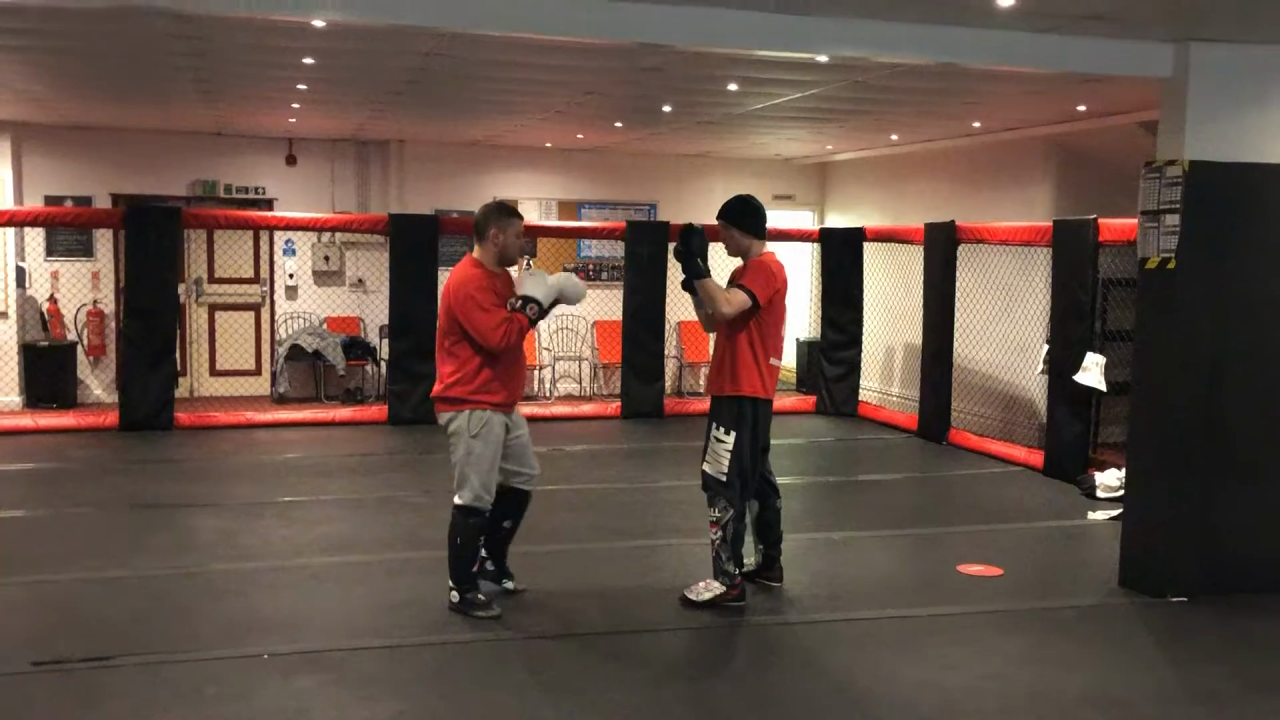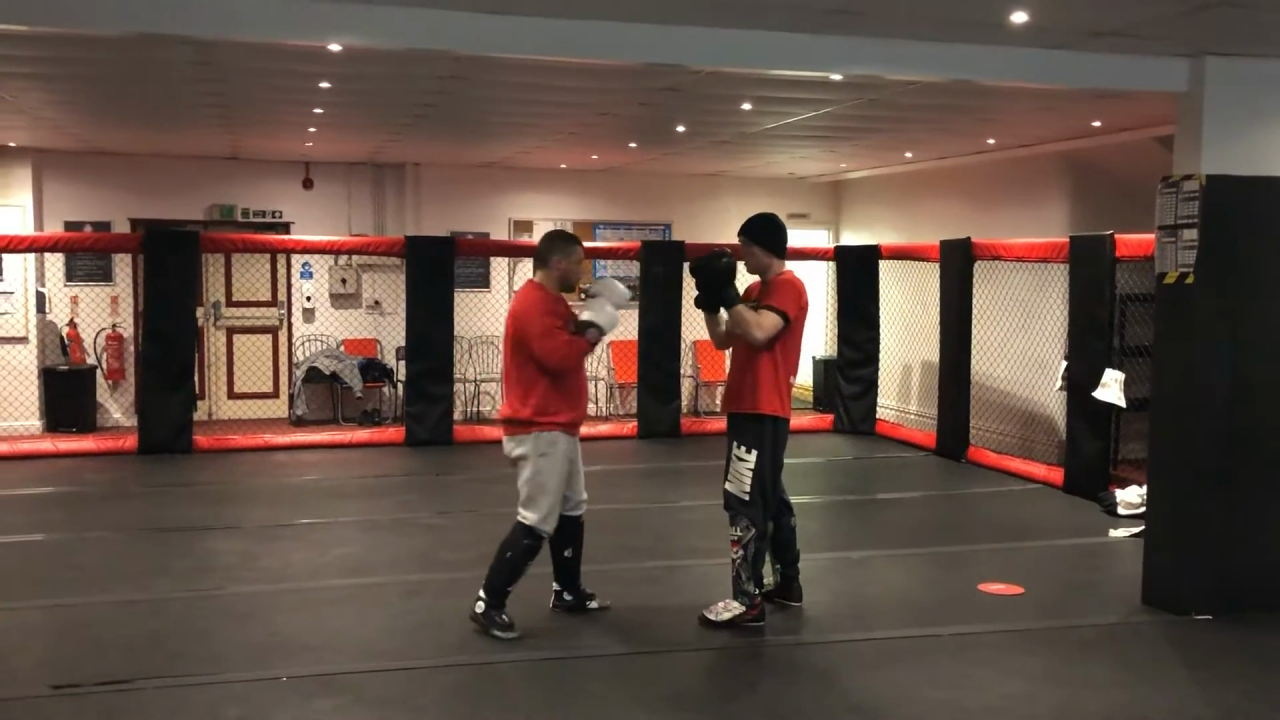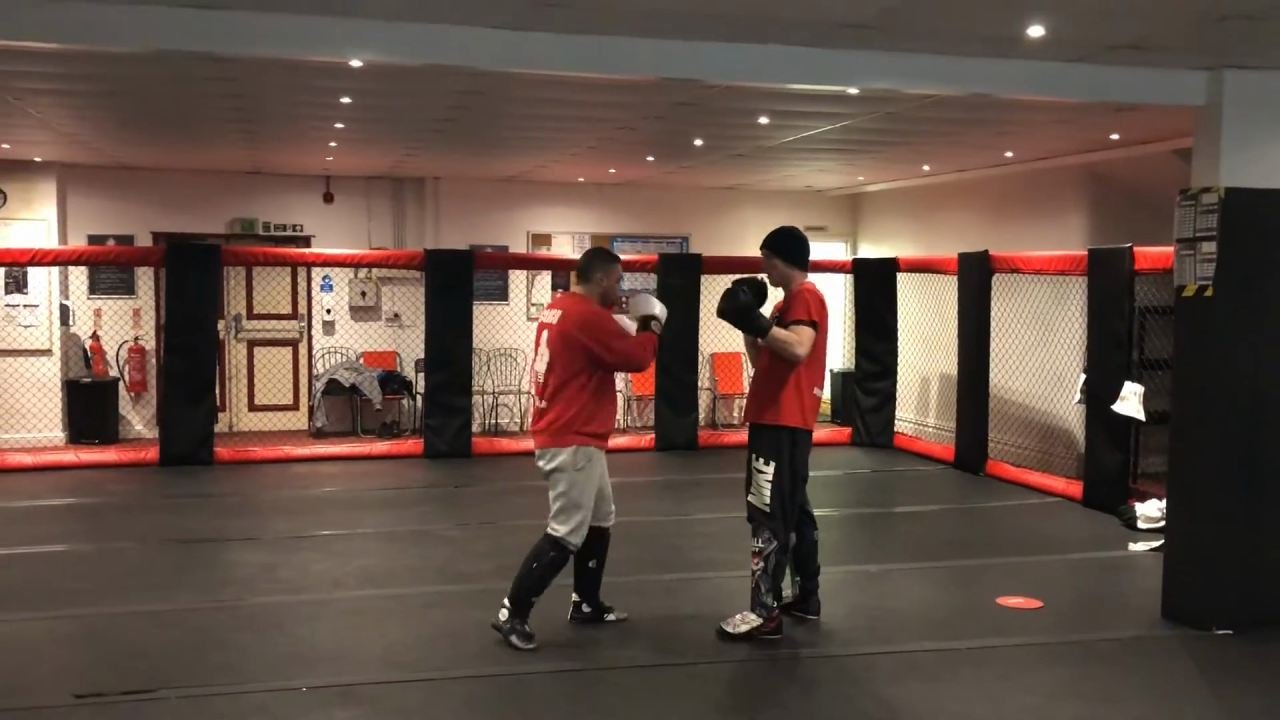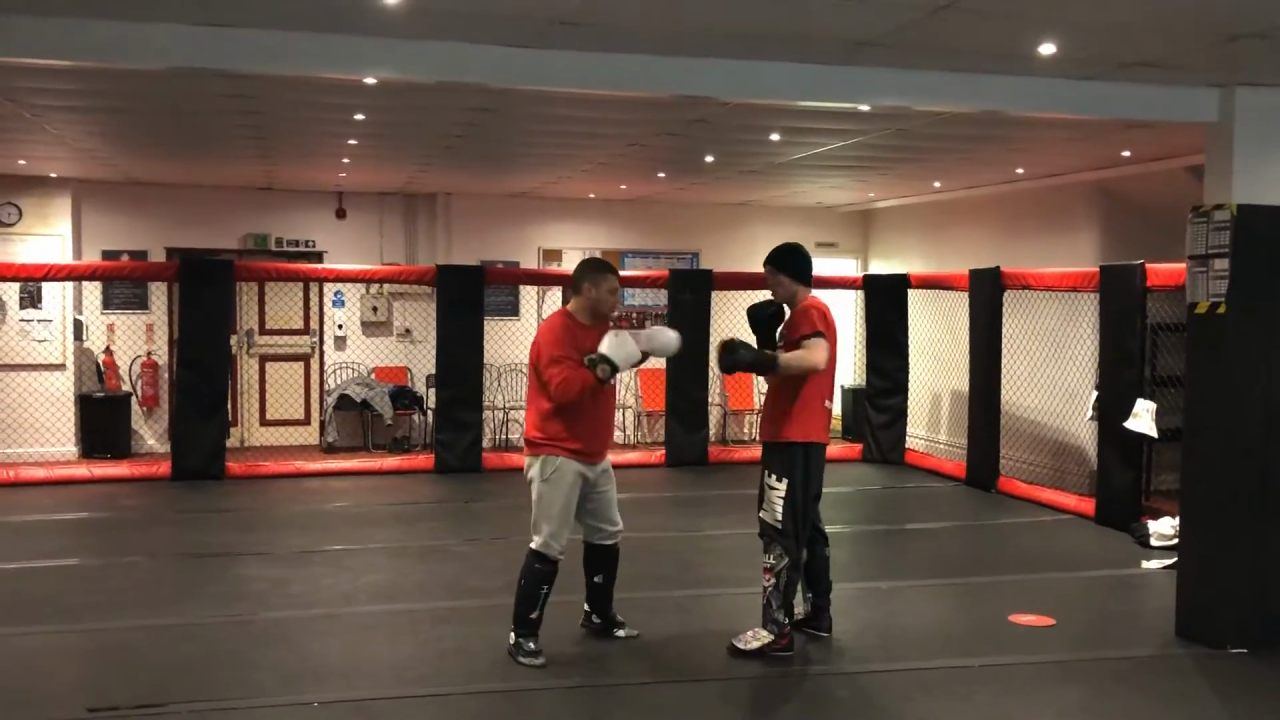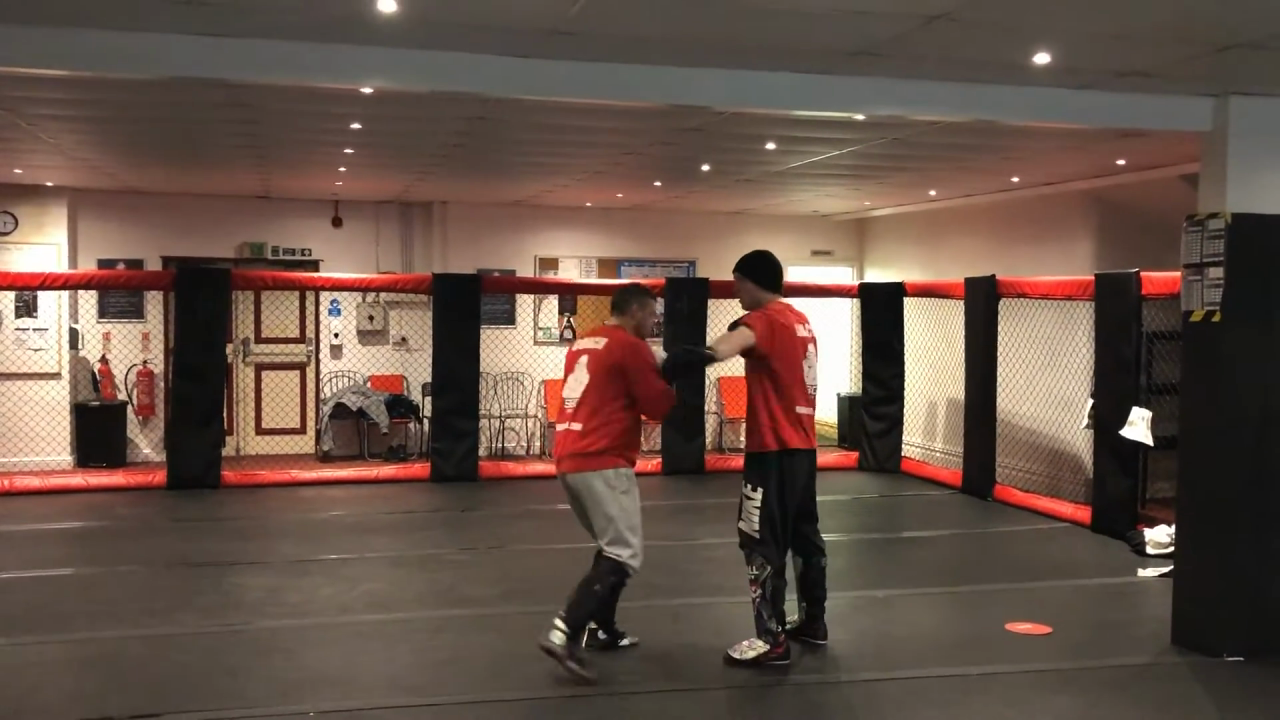
dt=0.7s
person 1, frame 1
left shoulder: (764, 268)
right shoulder: (746, 270)
left elbow: (725, 308)
right elbow: (712, 322)
left wrist: (696, 267)
right wrist: (694, 278)
left hip: (742, 394)
right hip: (747, 393)
left knee: (723, 482)
right knee: (756, 478)
left ankle: (729, 580)
right ankle: (769, 564)
person 1, frame 2
left shoulder: (787, 287)
right shoulder: (755, 290)
left elbow: (758, 333)
right elbow: (722, 340)
left wrist: (724, 293)
right wrist: (709, 297)
left hip: (761, 411)
right hip: (753, 409)
left knee: (745, 501)
right knee: (770, 497)
left ankle: (748, 600)
right ankle: (787, 583)
person 1, frame 3
left shoulder: (804, 295)
right shoulder: (791, 299)
left elbow: (798, 348)
right elbow: (761, 359)
left wrist: (753, 321)
right wrist: (751, 320)
left hip: (782, 422)
right hip: (785, 421)
left knee: (768, 513)
right knee: (794, 509)
left ankle: (766, 612)
right ankle: (806, 597)
person 1, frame 4
left shoulder: (808, 310)
right shoulder: (798, 314)
left elbow: (816, 359)
right elbow: (781, 376)
left wrist: (759, 357)
right wrist: (765, 339)
left hip: (794, 438)
right hip: (801, 437)
left knee: (779, 530)
right knee: (806, 525)
left ankle: (776, 629)
right ankle: (818, 614)
person 1, frame 5
left shoulder: (768, 318)
right shoulder: (796, 320)
left elbow: (740, 338)
left wrist: (703, 353)
left hip: (774, 448)
right hip: (804, 445)
left knee: (760, 541)
right knee: (803, 533)
left ankle: (771, 639)
right ankle: (813, 622)
person 2, frame 1
left shoulder: (499, 276)
right shoulder: (467, 282)
left elbow: (512, 317)
right elbow: (498, 337)
left wrist: (548, 296)
right wrist: (531, 302)
left hip: (502, 404)
right hip: (473, 407)
left knee: (522, 476)
right knee: (474, 499)
left ankle: (491, 560)
right ankle: (462, 590)
person 2, frame 2
left shoulder: (549, 299)
right shoulder: (534, 304)
left elbow: (569, 336)
right elbow: (564, 358)
left wrist: (597, 307)
right wrist: (595, 324)
left hip: (558, 427)
right hip: (540, 430)
left knee: (571, 510)
right knee: (537, 521)
left ankle: (568, 592)
right ankle: (488, 604)
person 2, frame 3
left shoulder: (564, 310)
right shoulder: (586, 314)
right elbow: (635, 357)
left wrist: (625, 325)
right wrist: (652, 322)
left hip: (581, 439)
right hip: (571, 443)
left knee: (599, 520)
right knee: (567, 534)
left ankle: (586, 604)
right ankle: (513, 614)
person 2, frame 4
left shoulder: (603, 327)
right shoulder: (554, 331)
left elbow: (631, 340)
right elbow: (564, 388)
left wrist: (646, 343)
right wrist: (606, 362)
left hip: (595, 457)
right hip: (556, 457)
left knee: (606, 536)
right knee: (548, 548)
left ankle: (599, 616)
right ankle: (522, 634)
person 2, frame 5
left shoulder: (583, 344)
right shoulder: (631, 346)
right elbow: (658, 405)
right wrist: (662, 377)
left hip: (569, 460)
right hip: (602, 464)
left knee: (610, 544)
right knee: (623, 555)
left ankle: (598, 630)
right ankle: (566, 633)
